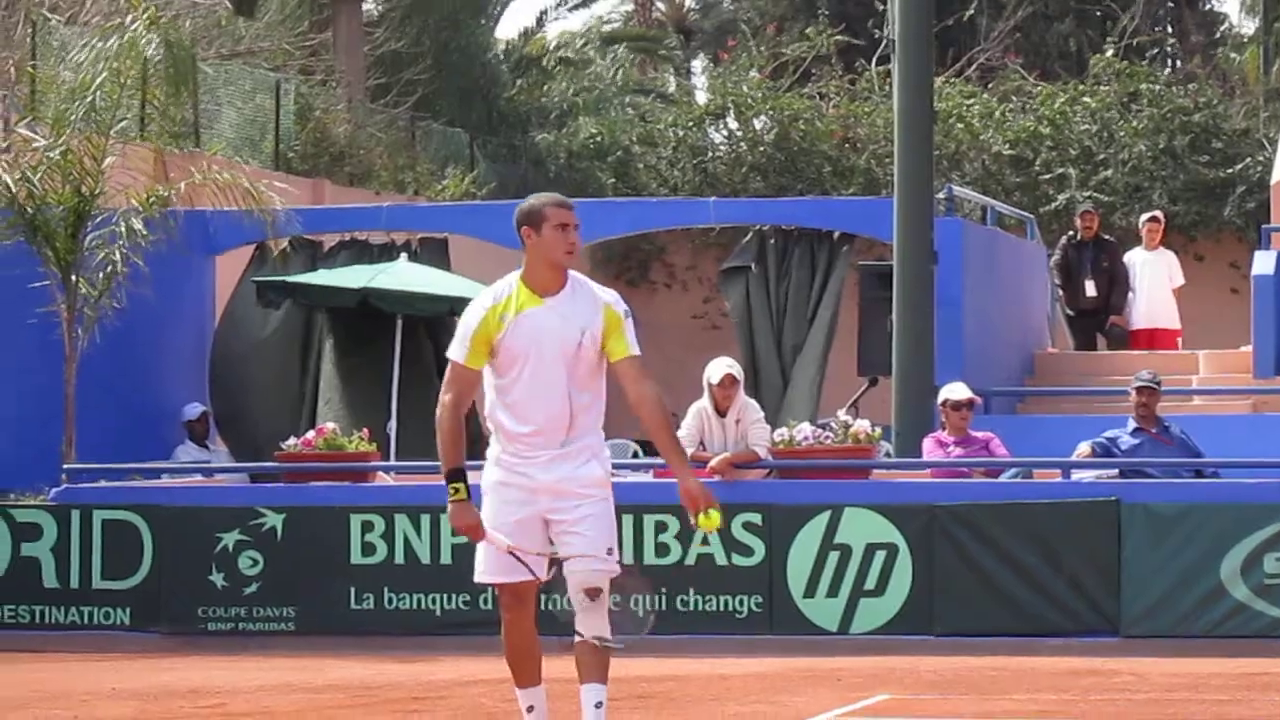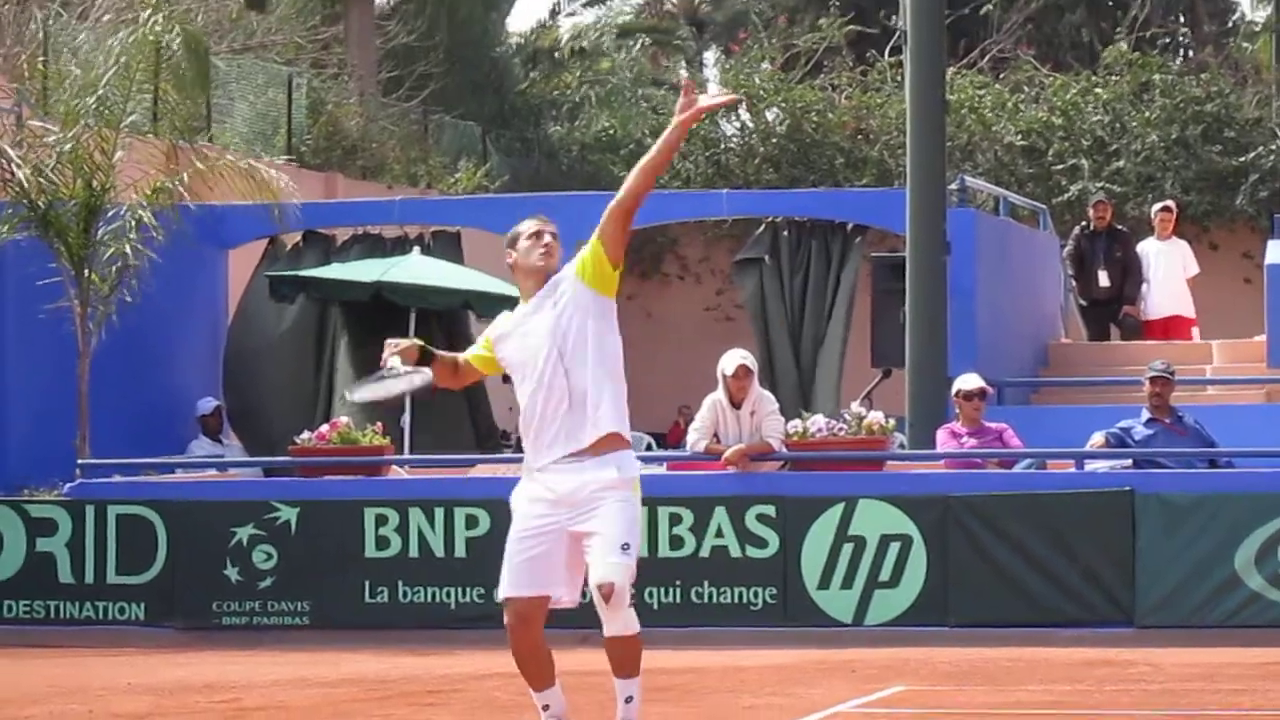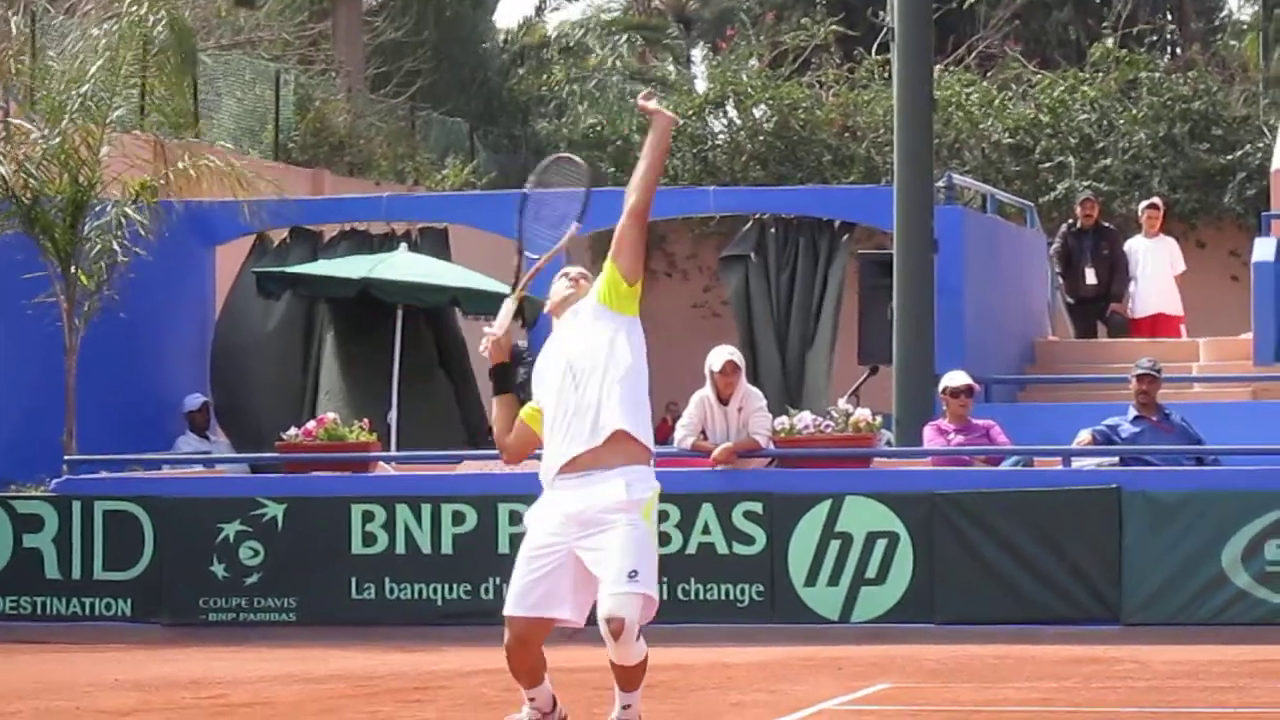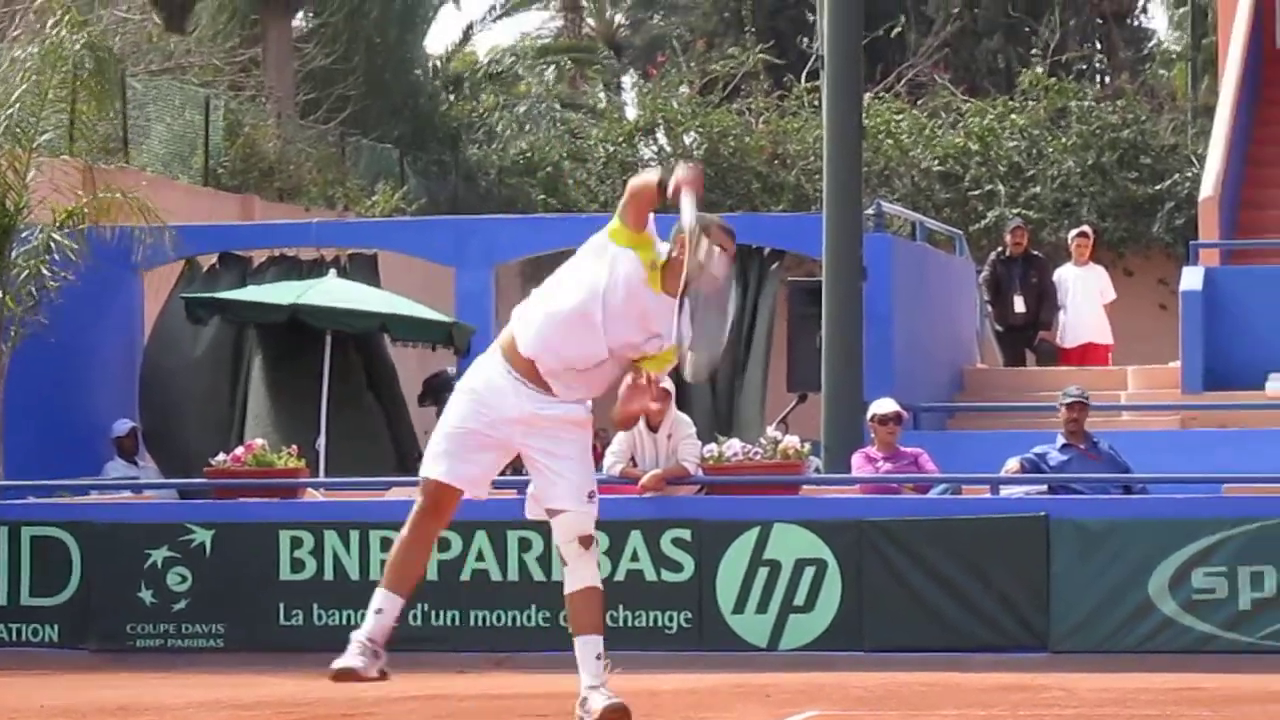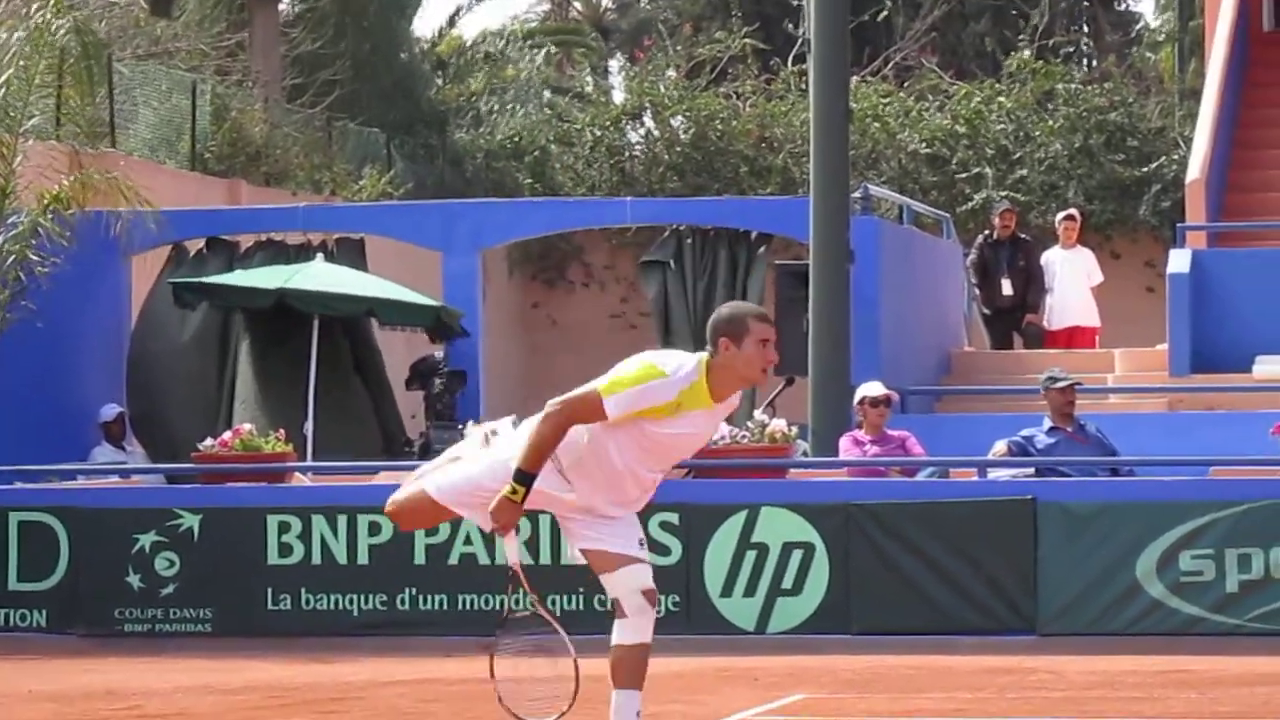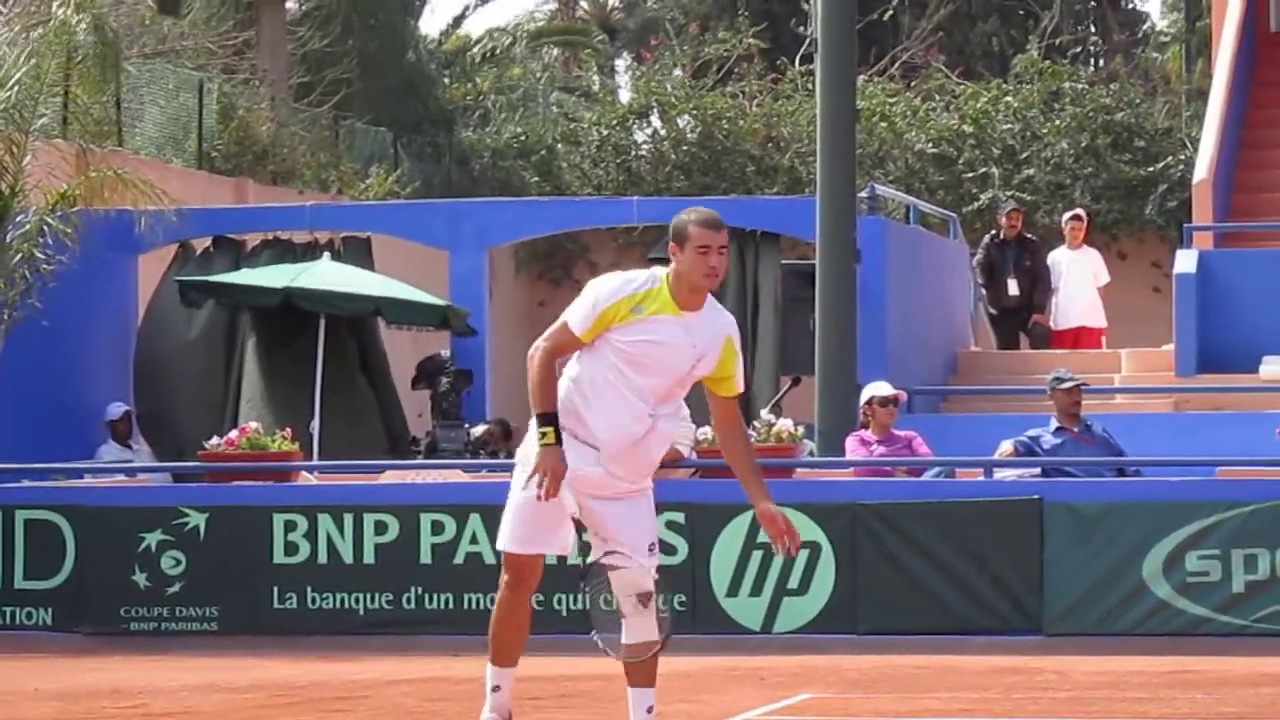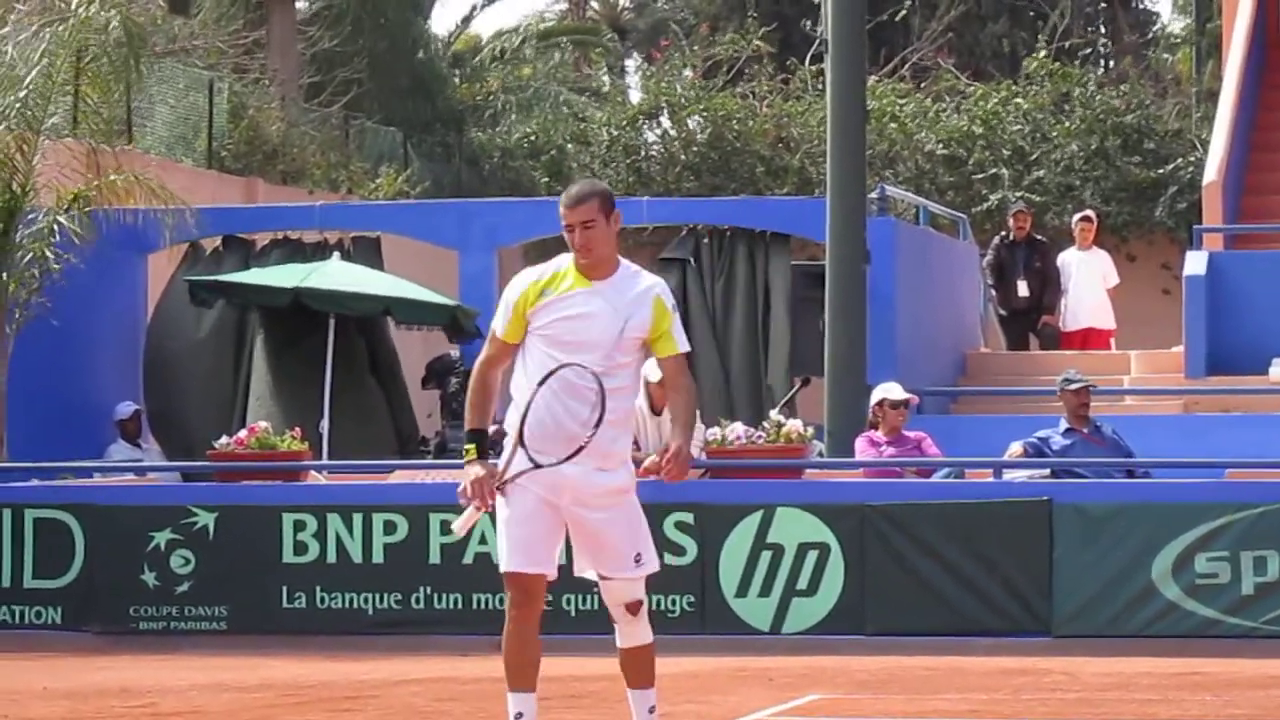
dt=0.4s
person 1, frame 1
left shoulder: (603, 306)
right shoulder: (490, 309)
left elbow: (640, 389)
right elbow: (452, 403)
left wrist: (683, 470)
right wrist: (457, 490)
left hip: (582, 476)
right hip: (512, 477)
left knee: (592, 596)
right knee: (515, 601)
person 1, frame 2
left shoulder: (585, 284)
right shoulder: (506, 332)
left elbow: (628, 200)
right elbow: (454, 371)
left wrist: (680, 126)
right wrist: (416, 352)
left hip: (606, 480)
right hip: (543, 489)
left knee: (613, 593)
right knee: (521, 623)
person 1, frame 3
left shoulder: (611, 309)
right shoulder: (542, 368)
left elbow: (636, 215)
right elbow: (513, 450)
left wrist: (660, 129)
right wrist: (500, 368)
left hip: (622, 498)
right hip: (562, 507)
left knee: (622, 626)
right knee: (521, 639)
person 1, frame 4
left shoulder: (665, 332)
right shoulder: (627, 244)
left elbow: (624, 414)
right elbow: (638, 190)
left wrist: (633, 407)
right wrist: (673, 182)
left hip: (562, 415)
right hip: (498, 386)
left knee: (580, 543)
right knee: (434, 504)
right ankle: (372, 636)
person 1, frame 5
left shoulder: (725, 395)
right shoulder: (664, 379)
right elbow: (561, 412)
right wrist: (515, 492)
left hip: (604, 498)
right hip: (545, 461)
left knee: (639, 595)
right knee: (405, 511)
person 1, frame 6
left shoulder: (722, 332)
right shoulder: (618, 292)
left elbow: (729, 422)
right elbow: (543, 352)
left wrist: (762, 502)
right wrist: (547, 440)
left hip: (627, 475)
right hip: (558, 457)
right knee: (519, 576)
person 1, frame 7
left shoulder: (650, 294)
right shoulder: (531, 286)
left elbow: (679, 380)
right elbow: (487, 369)
left wrist: (681, 440)
right wrist: (476, 454)
left hip: (607, 473)
right hip: (529, 468)
left knee: (630, 603)
right knee: (523, 598)
